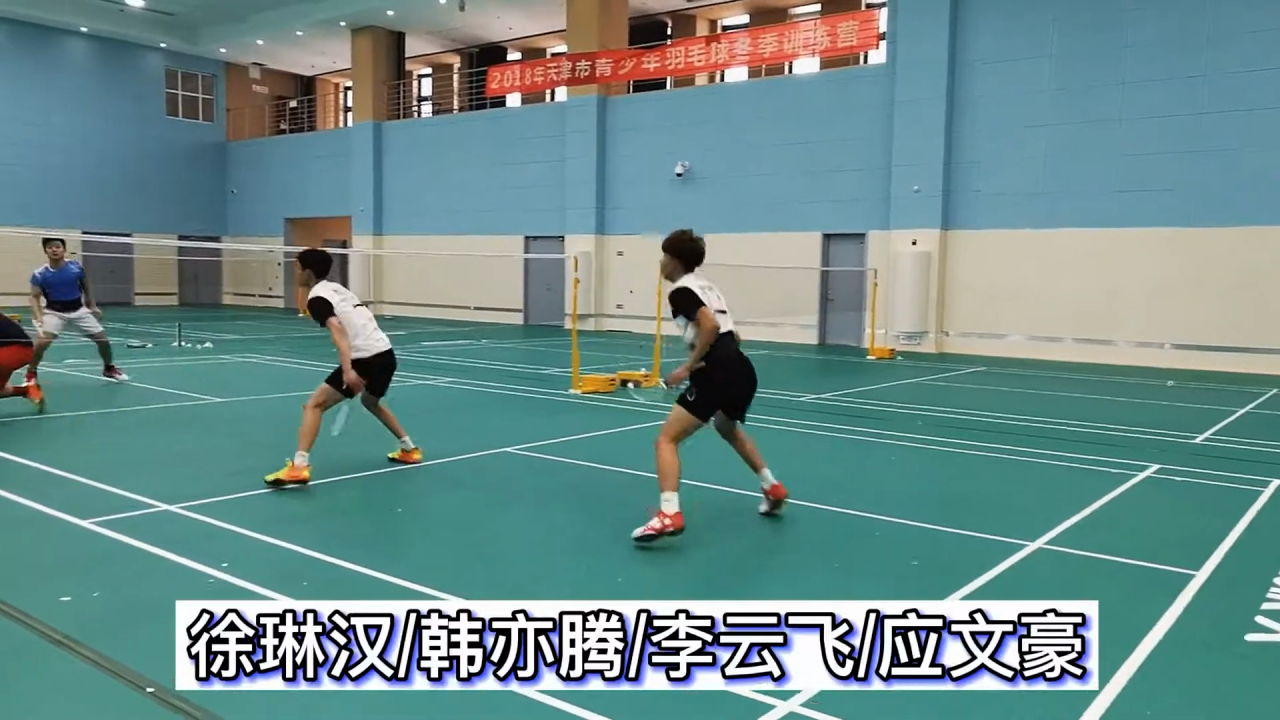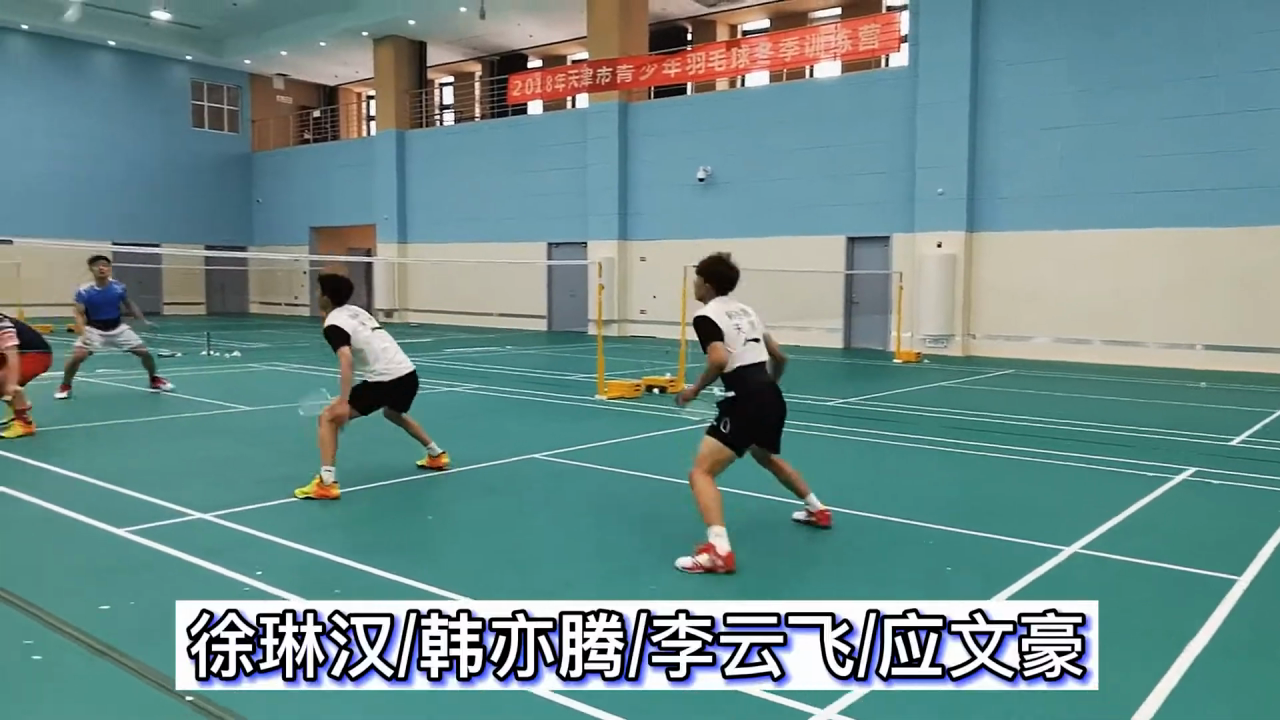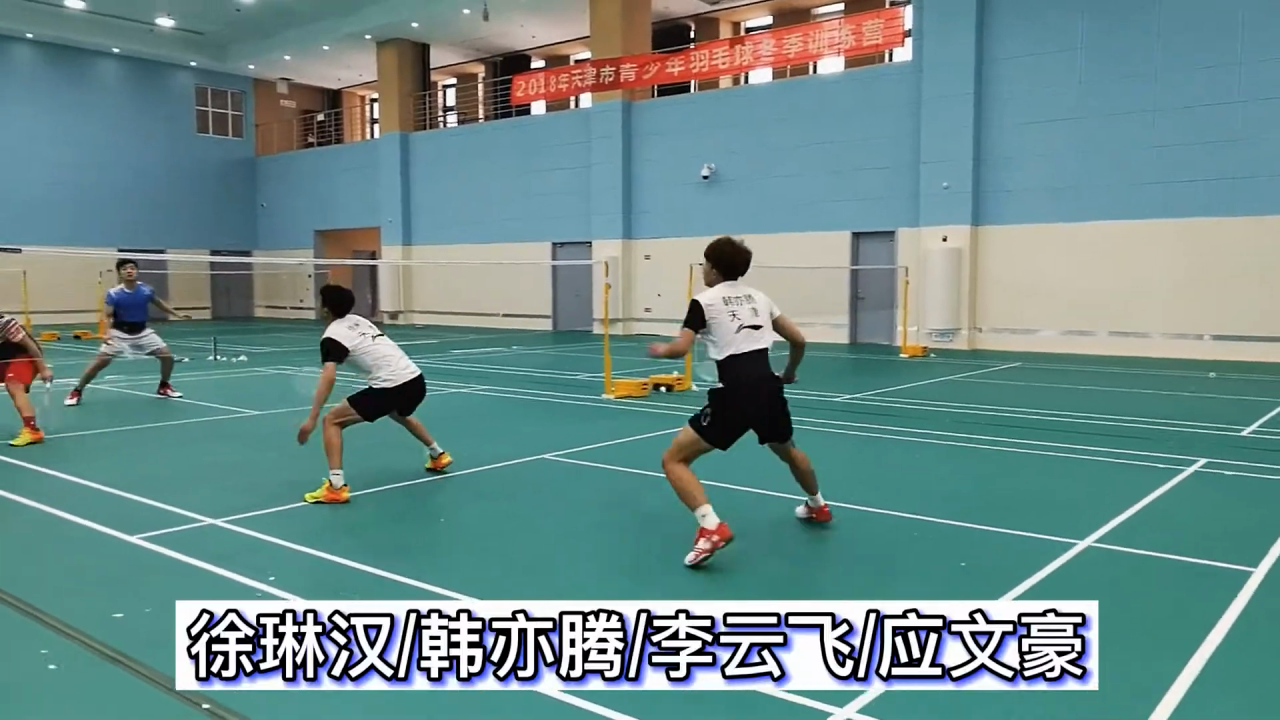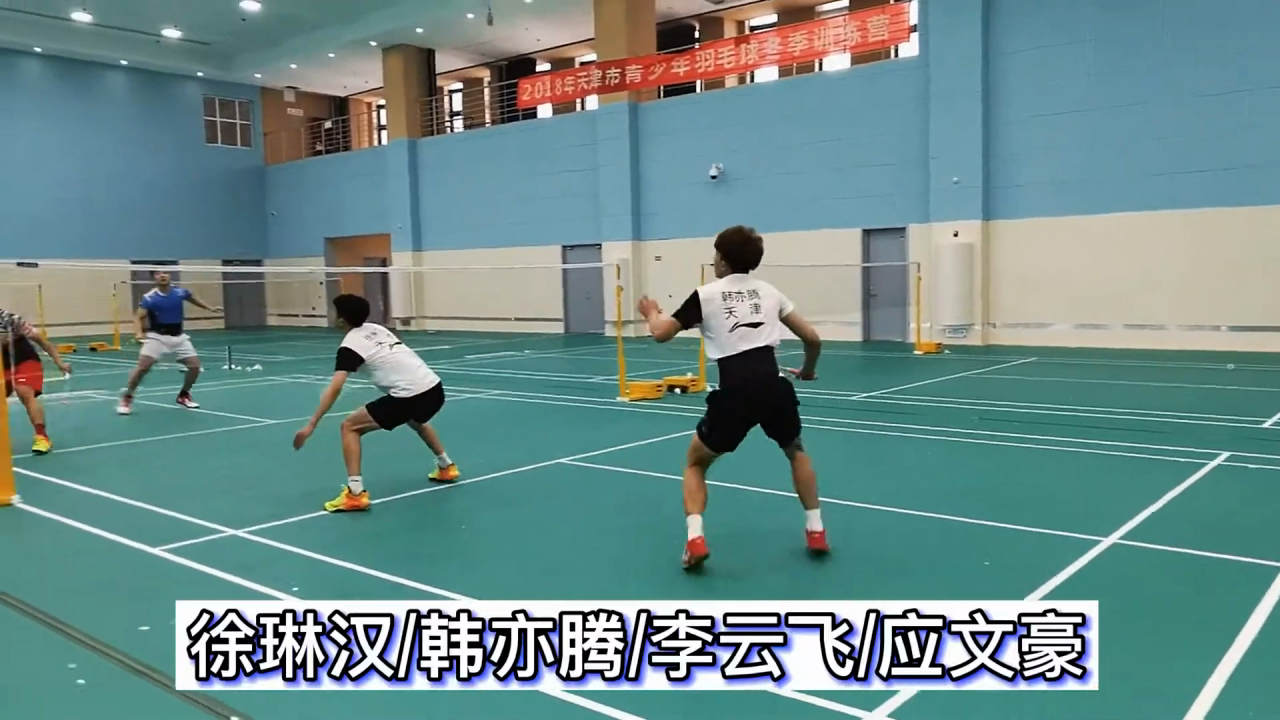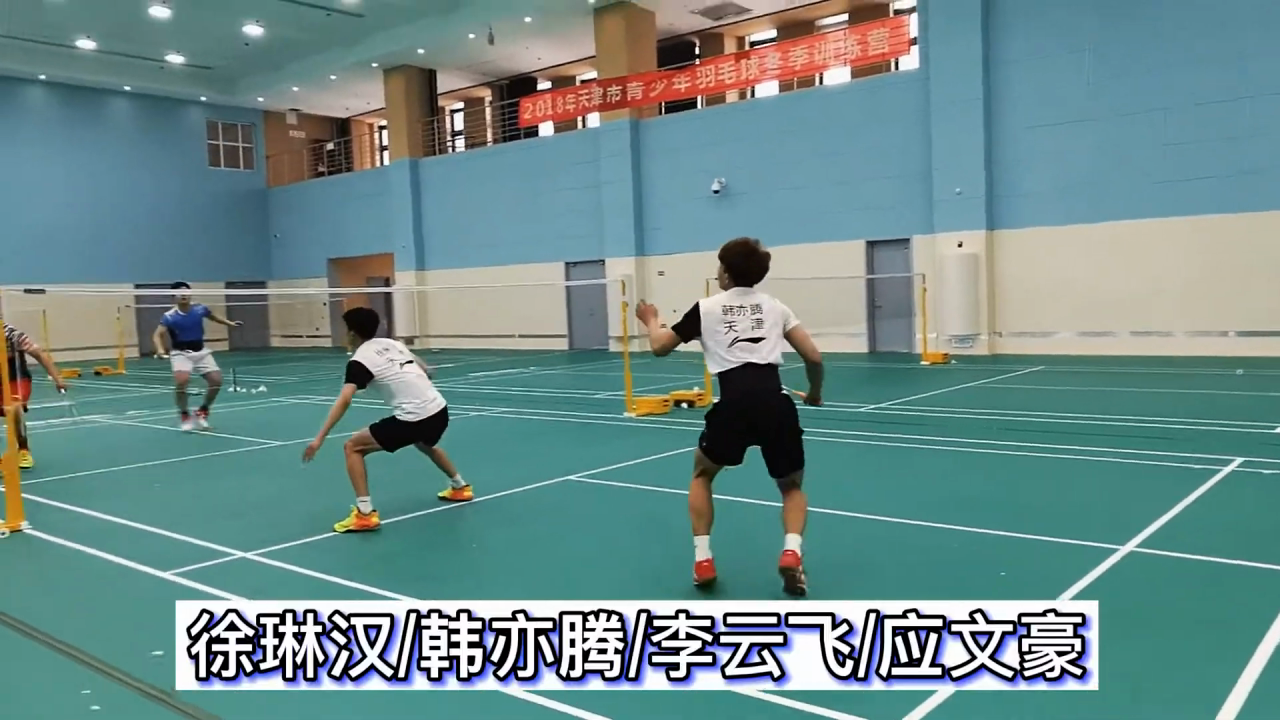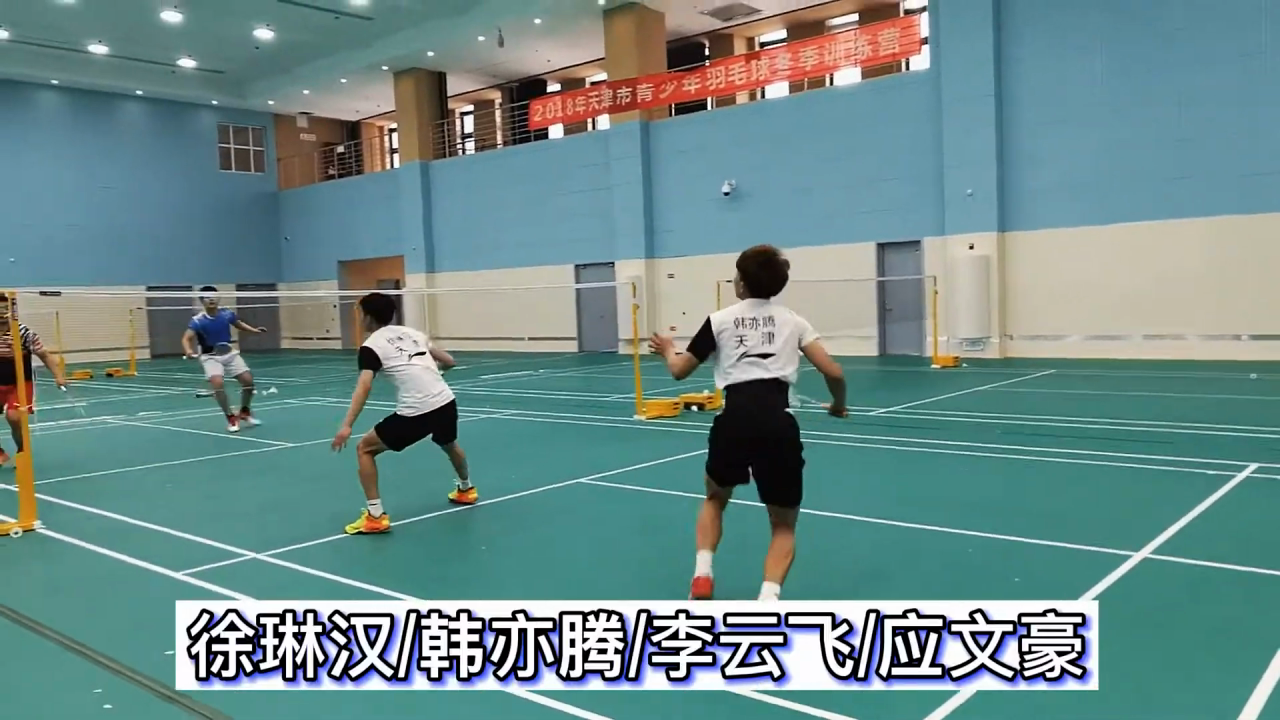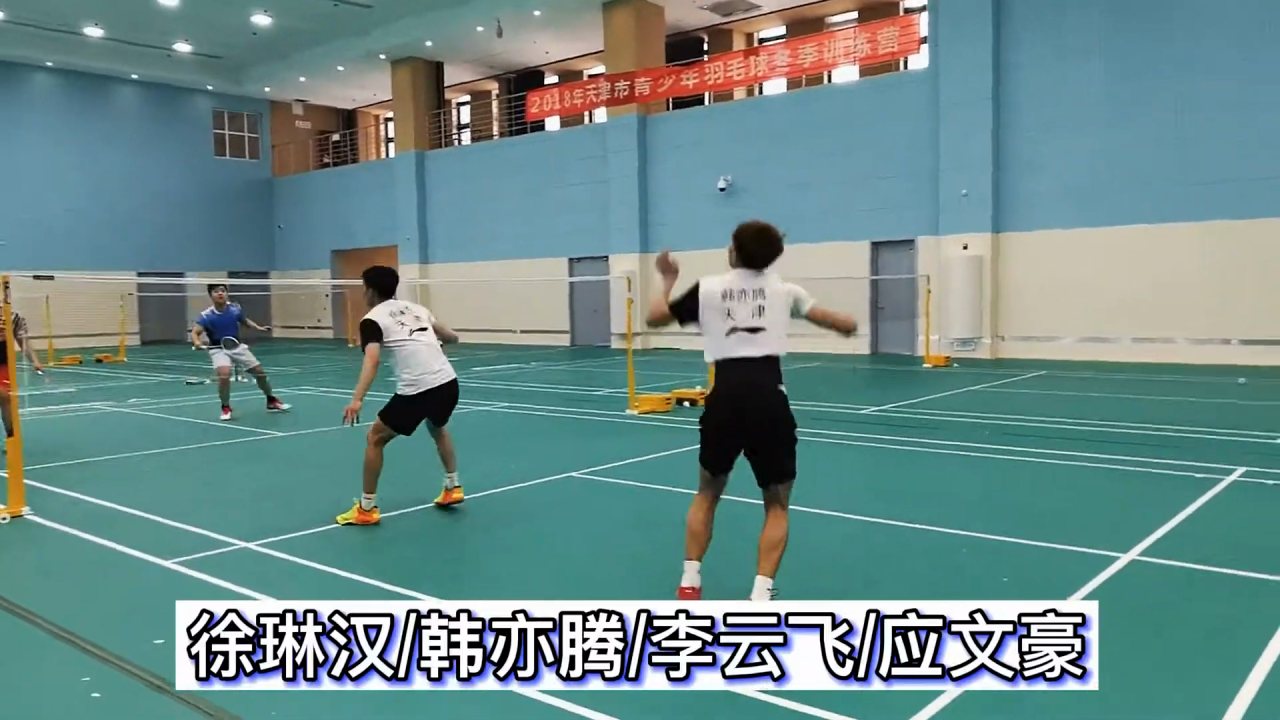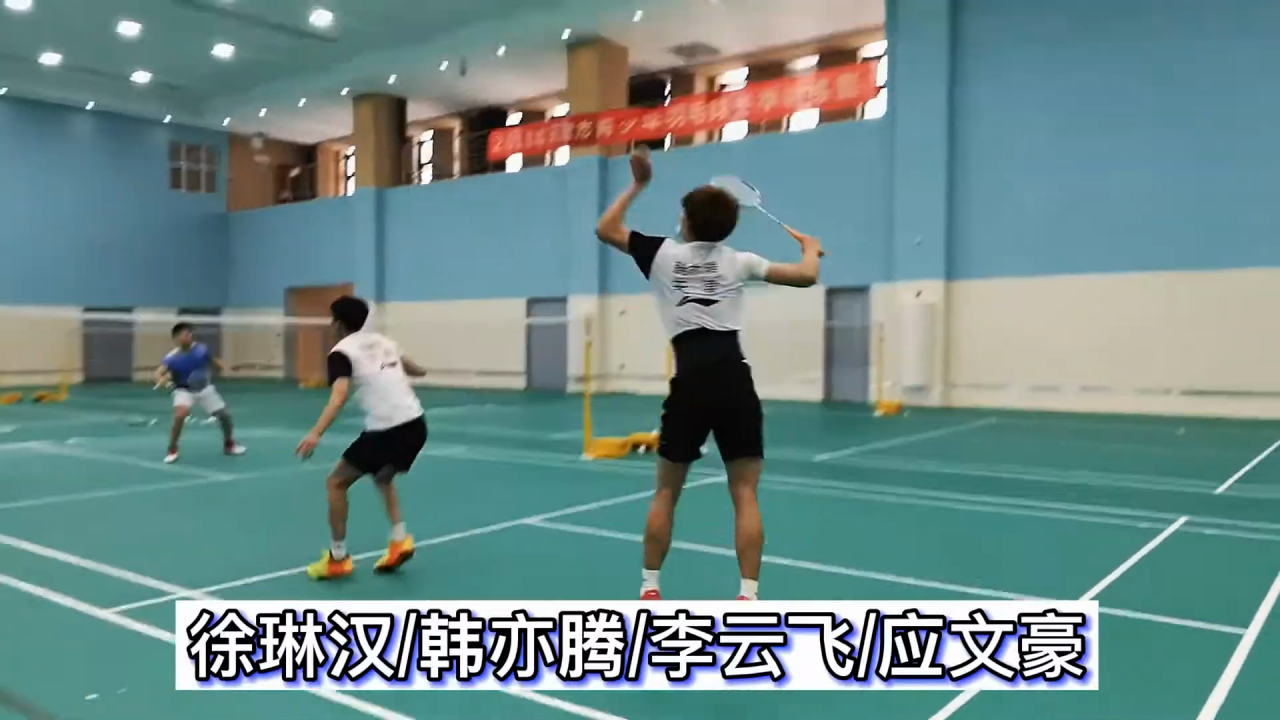
dt=0.1s
person 1, frame 1
left shoulder: (681, 291)
right shoulder: (705, 285)
left elbow: (711, 325)
left wrist: (687, 367)
left hip: (717, 373)
right hip: (742, 369)
left knee: (666, 439)
right knee: (727, 428)
left ankle: (669, 515)
right ankle: (771, 487)
person 1, frame 2
left shoulder: (706, 316)
right shoulder: (745, 311)
left elbow: (719, 360)
right elbow: (778, 355)
left wrist: (695, 389)
left hip: (745, 403)
right hip: (772, 398)
left knee: (701, 473)
right knee: (766, 457)
left ankle: (718, 549)
right ankle: (815, 509)
person 1, frame 3
left shoulder: (704, 301)
right shoulder: (759, 297)
left elbow: (681, 347)
right elbow: (798, 340)
left wrist: (661, 350)
right wrist: (789, 372)
left hip: (734, 393)
right hip: (769, 388)
left knee: (673, 460)
right knee: (786, 449)
left ankle: (712, 528)
right ankle: (817, 506)
person 1, frame 4
left shoulder: (705, 295)
right shoulder: (770, 292)
left elbow: (662, 334)
right elbow: (812, 338)
left wrist: (651, 314)
right wrist: (809, 369)
left hip: (733, 392)
right hip: (774, 387)
left knee: (695, 465)
right knee: (796, 453)
left ankle: (695, 539)
right ankle: (815, 531)
person 1, frame 5
left shoulder: (706, 308)
right shoulder: (775, 307)
left elbow: (660, 347)
right elbow: (814, 358)
left wrist: (651, 320)
right wrist: (814, 393)
left hip: (732, 406)
right hip: (777, 405)
left knee: (701, 477)
right knee: (792, 487)
left ankle: (702, 560)
right ankle: (792, 552)
person 1, frame 6
left shoulder: (719, 320)
right shoulder: (791, 321)
left elbow: (680, 370)
right elbow: (833, 373)
left wrist: (666, 350)
right wrist: (839, 404)
left hip: (733, 424)
right hip: (778, 427)
left knee: (714, 501)
right knee: (783, 528)
left ankle: (702, 577)
right ankle: (769, 599)
person 1, frame 7
left shoulder: (707, 288)
right shoulder: (784, 291)
left elbow: (655, 317)
right elbow: (844, 326)
left wrist: (667, 281)
right wrist: (847, 321)
left hip: (724, 403)
right hip: (770, 404)
left knee: (707, 495)
right knee: (777, 507)
left ankle: (689, 585)
right ankle: (761, 596)
person 1, frame 8
left shoulder: (663, 254)
right shoulder: (738, 261)
left elbow: (605, 229)
right elbow: (805, 277)
left wrist: (637, 185)
right wrist: (810, 249)
left hip: (691, 386)
right hip: (733, 385)
left knee: (666, 492)
right knee: (746, 493)
left ankle: (649, 591)
right ankle: (748, 596)
person 2, frame 1
left shoulder: (317, 299)
right shoulder: (336, 288)
left elbow: (337, 330)
left wrist: (347, 369)
left hip: (366, 358)
right hip: (386, 354)
left knee: (313, 405)
right knee: (371, 402)
left ankle: (299, 467)
right ankle: (409, 449)
person 2, frame 2
left shoulder: (333, 324)
right shoulder: (357, 312)
left elbow: (347, 360)
left wrist: (344, 402)
left hip: (387, 380)
right hip: (409, 375)
left knee: (328, 417)
right knee: (393, 414)
left ankle: (327, 482)
right ankle: (436, 455)
person 2, frame 3
left shoulder: (331, 337)
right shoulder: (359, 320)
left elbow: (328, 378)
left wrist: (312, 419)
left hip: (392, 386)
right hip: (416, 380)
left knee: (332, 421)
right knee: (399, 415)
left ankle: (336, 486)
right ankle: (438, 455)
person 2, frame 4
left shoulder: (349, 346)
right shoulder: (378, 329)
left elbow: (335, 387)
left wrist: (311, 425)
left hip: (409, 396)
right hip: (434, 389)
left knee: (350, 427)
right knee: (417, 421)
left ankle: (356, 494)
right ankle: (446, 466)
person 2, frame 5
left shoulder: (360, 360)
right shoulder: (394, 344)
left elbow: (344, 399)
right elbow: (427, 371)
left wrist: (320, 438)
left hip: (413, 420)
right hip: (439, 412)
left knee: (352, 447)
right knee: (425, 444)
left ankle: (366, 513)
right ankle: (460, 487)
person 2, frame 6
left shoulder: (371, 346)
right shoulder: (413, 334)
left elbow: (363, 386)
right elbow: (449, 362)
left wrist: (346, 425)
left hip: (416, 413)
right hip: (447, 405)
left knee: (365, 449)
right knee: (448, 444)
left ankle: (375, 516)
right ankle: (466, 489)
person 2, frame 7
left shoulder: (373, 320)
right shoulder: (416, 308)
left elbow: (372, 360)
right elbow: (453, 338)
left wrist: (357, 399)
left hip: (416, 392)
right hip: (448, 384)
left knee: (375, 440)
right knee: (437, 430)
left ankle: (367, 508)
right ankle: (452, 487)
person 2, frame 8
left shoulder: (341, 353)
right shoulder: (384, 342)
left elbow: (339, 395)
right elbow: (420, 371)
left wrist: (315, 434)
left hip: (385, 429)
right hip: (416, 423)
left knee: (336, 484)
right knee: (384, 479)
left ankle: (338, 557)
right ankle: (400, 541)
